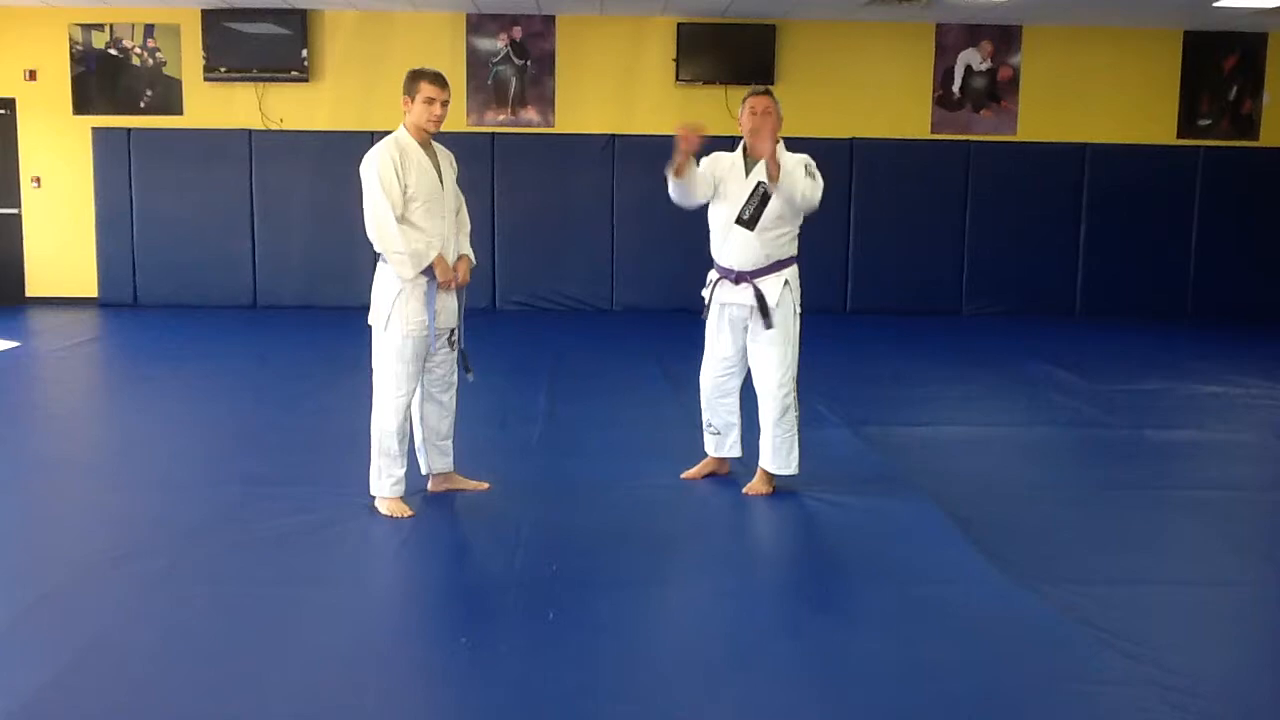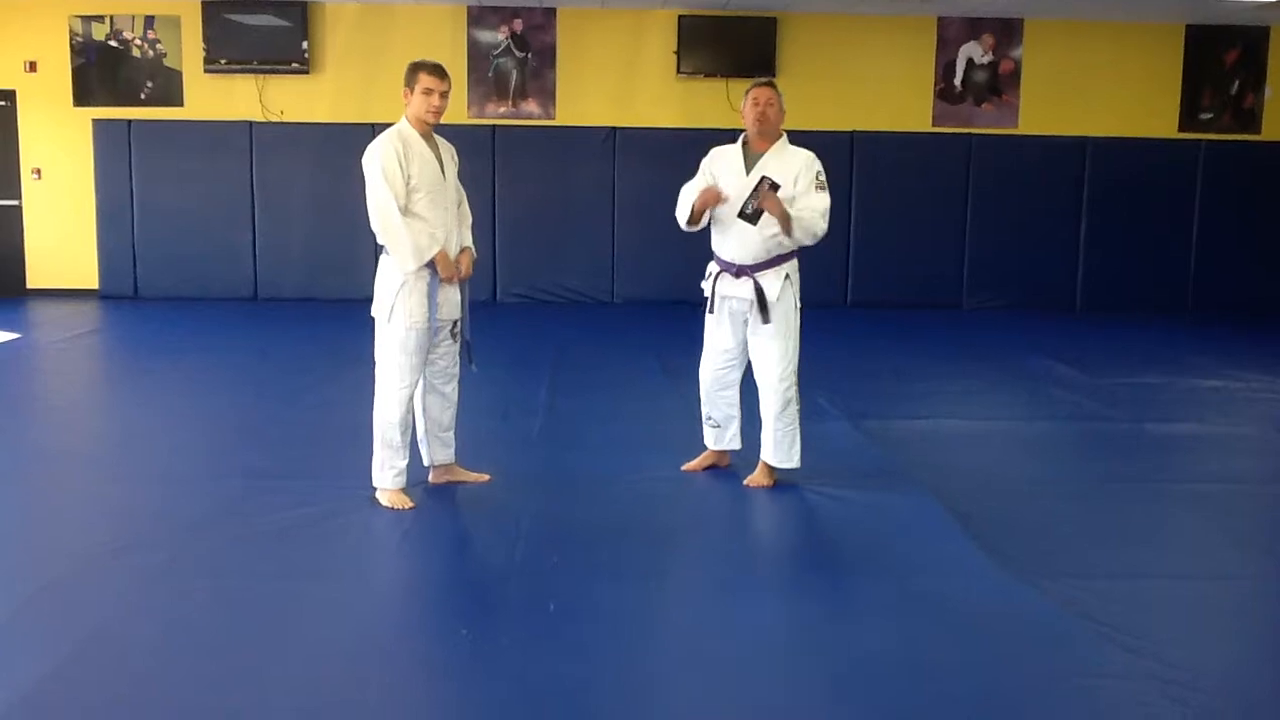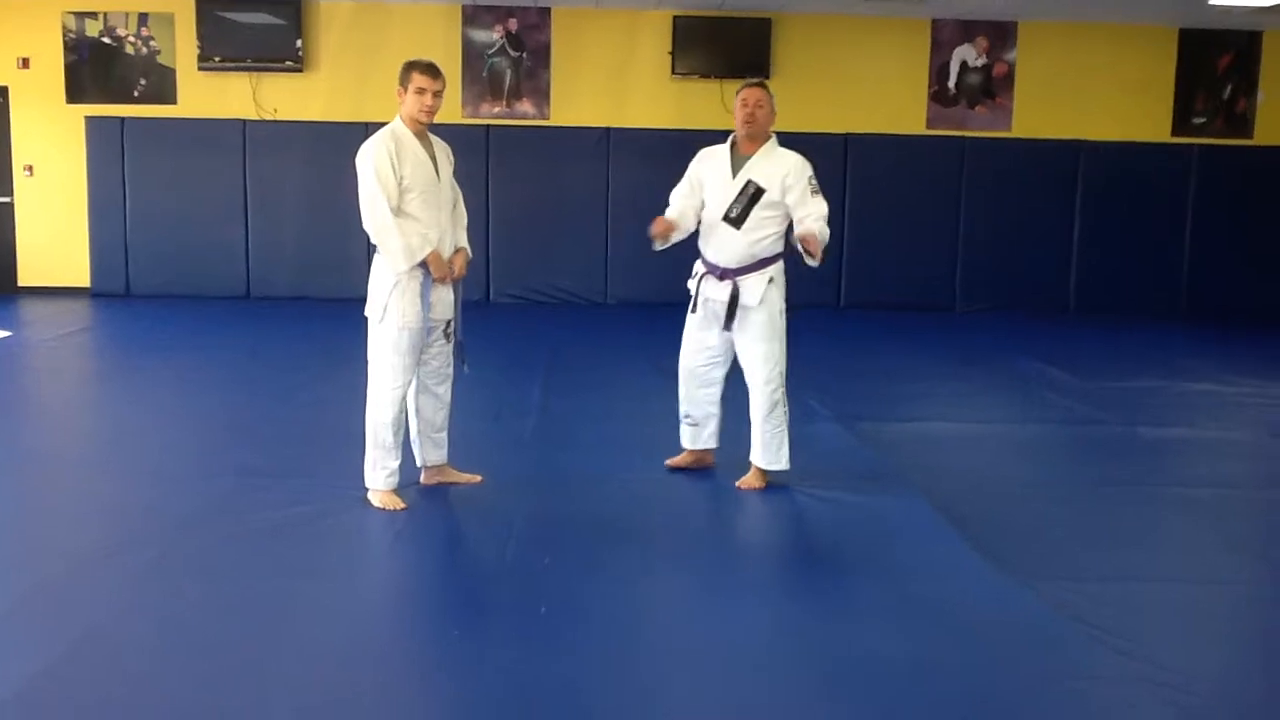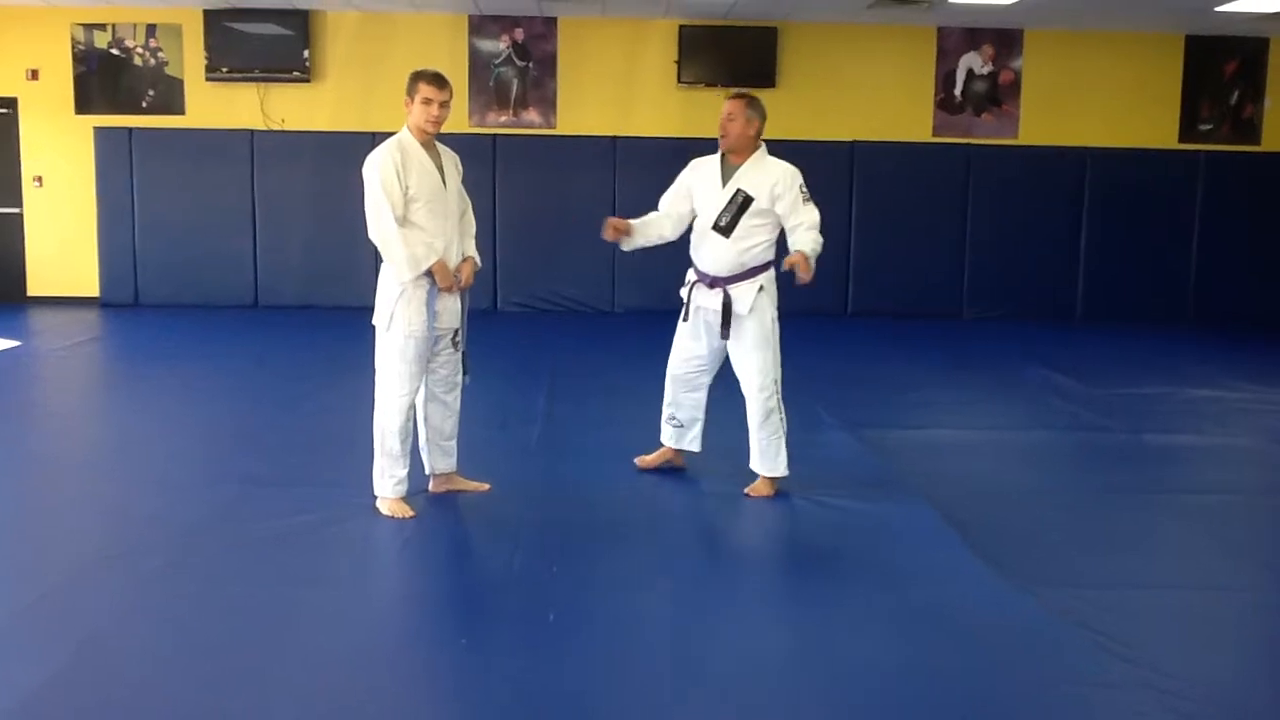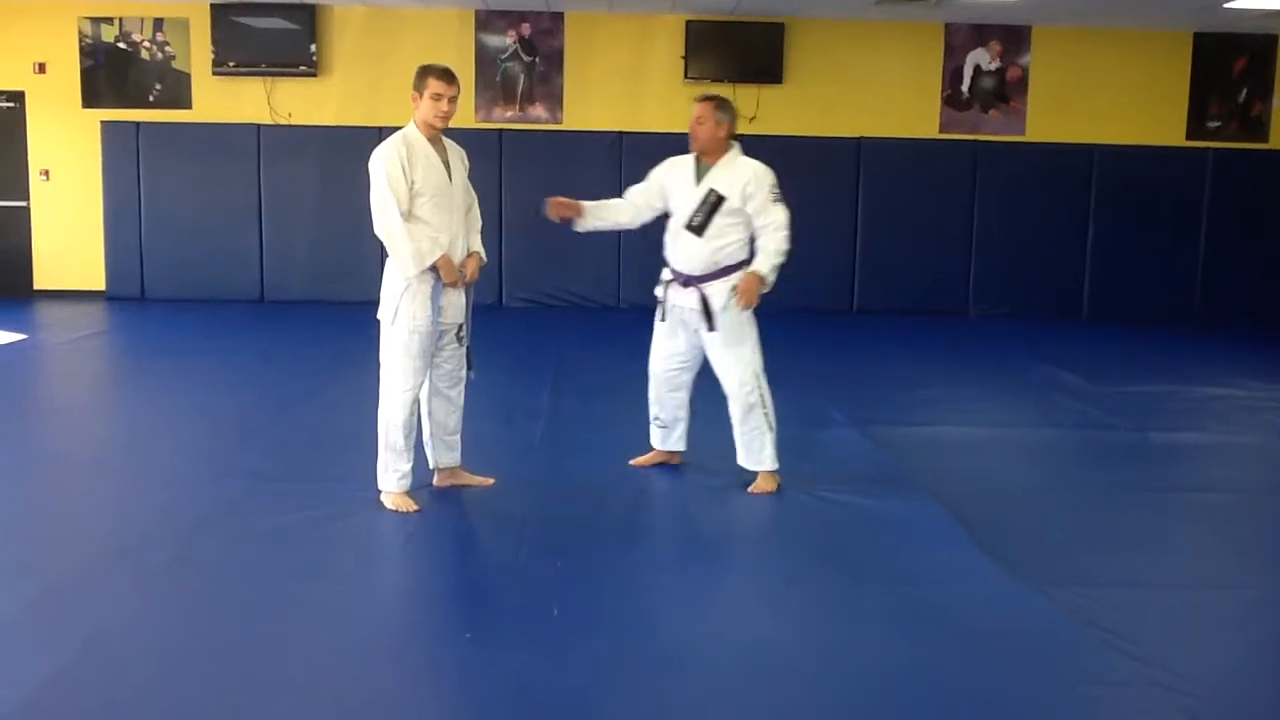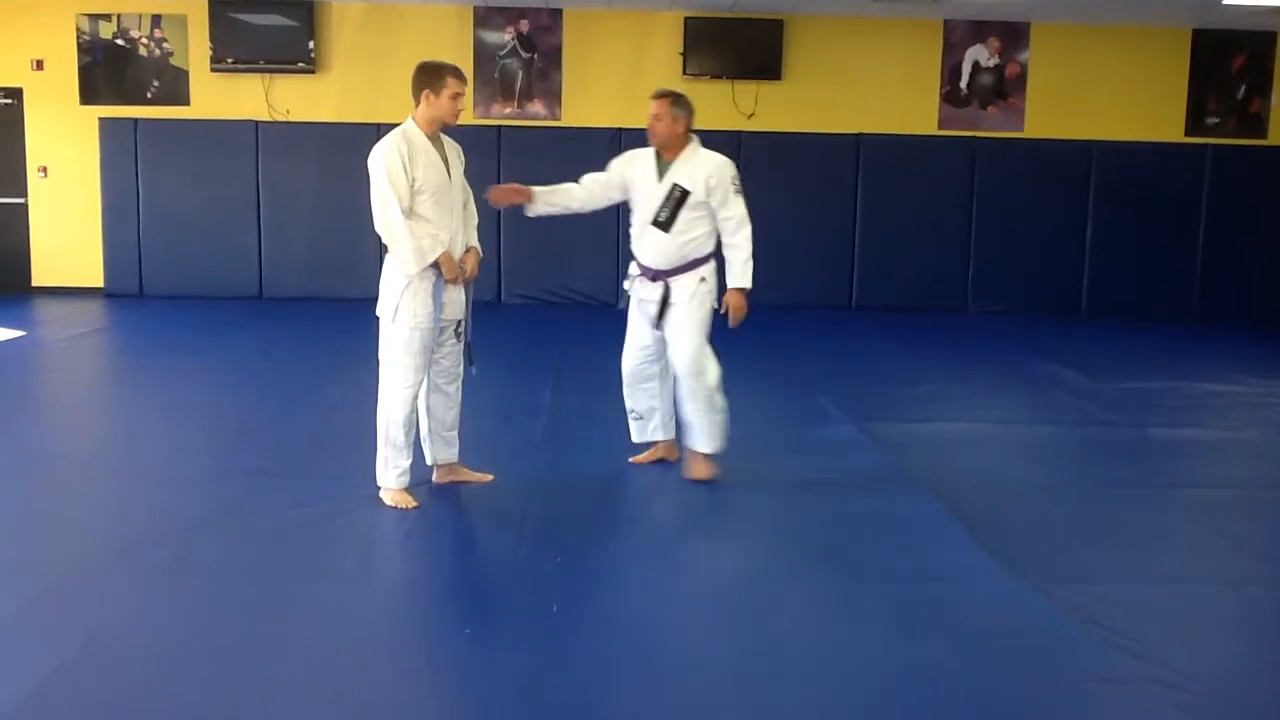
dt=0.2s
person 1, frame 1
left shoulder: (444, 157)
right shoulder: (385, 156)
left elbow: (457, 213)
right elbow: (382, 227)
left wrist: (463, 257)
right wrist: (433, 262)
left hip: (443, 289)
right hip: (404, 288)
left knee: (441, 385)
right knee: (395, 393)
left ankle: (440, 471)
right ankle: (386, 489)
person 1, frame 2
left shoulder: (445, 149)
right shoulder: (387, 148)
right elbow: (388, 219)
left wrist: (465, 250)
right wrist: (435, 256)
left hip: (445, 281)
right hip: (407, 280)
left knee: (443, 377)
right knee: (398, 384)
left ankle: (442, 462)
right ankle: (388, 481)
person 1, frame 3
left shoulder: (441, 149)
right shoulder: (381, 147)
left elbow: (454, 206)
right elbow: (379, 218)
left wrist: (459, 250)
right wrist: (427, 257)
left hip: (439, 281)
right hip: (401, 279)
left knee: (437, 378)
right knee: (391, 384)
left ankle: (434, 464)
right ankle: (380, 482)
person 1, frame 4
left shoulder: (449, 159)
right shoulder: (387, 157)
left elbow: (463, 215)
right elbow: (384, 227)
left wrist: (468, 259)
right wrist: (432, 266)
left hip: (448, 290)
right hip: (408, 289)
left knee: (446, 386)
right knee: (398, 393)
left ankle: (443, 471)
right ankle: (389, 489)
person 1, frame 5
left shoulder: (456, 153)
right shoulder: (393, 152)
left elbow: (469, 211)
right elbow: (389, 222)
left wrist: (474, 254)
right wrist: (437, 261)
left hip: (453, 285)
right hip: (413, 284)
left knee: (449, 381)
right knee: (402, 387)
left ankle: (447, 466)
right ankle: (392, 483)
person 1, frame 6
left shoulder: (451, 149)
right shoulder: (393, 149)
left elbow: (464, 207)
right elbow: (390, 220)
left wrist: (470, 250)
right wrist: (438, 258)
left hip: (451, 282)
right hip: (413, 280)
left knee: (447, 377)
right knee: (402, 383)
left ankle: (446, 462)
right ankle: (392, 480)
person 2, frame 1
left shoulder: (797, 165)
right shoulder: (718, 164)
left elbow: (803, 198)
right elbow: (686, 191)
left wrist: (774, 165)
right wrist: (684, 156)
left hip: (773, 290)
right hip: (724, 288)
left knee: (775, 383)
right knee: (716, 377)
left ankle: (768, 468)
right ankle: (718, 456)
person 2, frame 2
left shoulder: (802, 162)
right shoulder: (719, 158)
left elbow: (815, 225)
right elbow: (686, 214)
left wrist: (786, 217)
right wrist: (700, 203)
left hip: (774, 284)
right hip: (724, 282)
left knee: (776, 377)
right knee: (716, 371)
left ankle: (770, 461)
right ankle: (719, 447)
person 2, frame 3
left shoulder: (790, 165)
right shoulder: (707, 159)
left elbow: (813, 220)
right elbow: (683, 210)
left wrist: (812, 240)
right wrist: (667, 226)
left hip: (758, 286)
right hip: (709, 283)
left knee: (764, 378)
right knee: (696, 367)
left ankle: (761, 463)
right ankle: (699, 448)
person 2, frame 4
left shoulder: (780, 175)
right shoulder: (698, 169)
left elbow: (805, 227)
right elbow: (668, 219)
left wrist: (803, 255)
right wrist: (629, 229)
left hip: (749, 295)
right hip: (701, 291)
left knee: (759, 384)
right knee: (684, 370)
left ankle: (768, 471)
right ankle: (674, 448)
person 2, frame 5
left shoulder: (752, 174)
right shoulder: (673, 169)
left elbow: (774, 231)
right elbow: (632, 209)
left wrist: (759, 274)
right wrist: (579, 210)
left hip: (723, 294)
right hip: (677, 290)
left knee: (743, 380)
right knee: (666, 372)
left ankle: (764, 466)
right ankle: (668, 447)
person 2, frame 6
left shoulder: (714, 167)
right shoulder: (633, 163)
left elbow: (737, 228)
right elbow: (587, 194)
left wrist: (737, 286)
right wrist: (530, 196)
left hip: (690, 285)
right hip: (646, 284)
left knee: (690, 365)
right knee: (639, 366)
left ankle: (702, 449)
right ankle: (663, 441)
